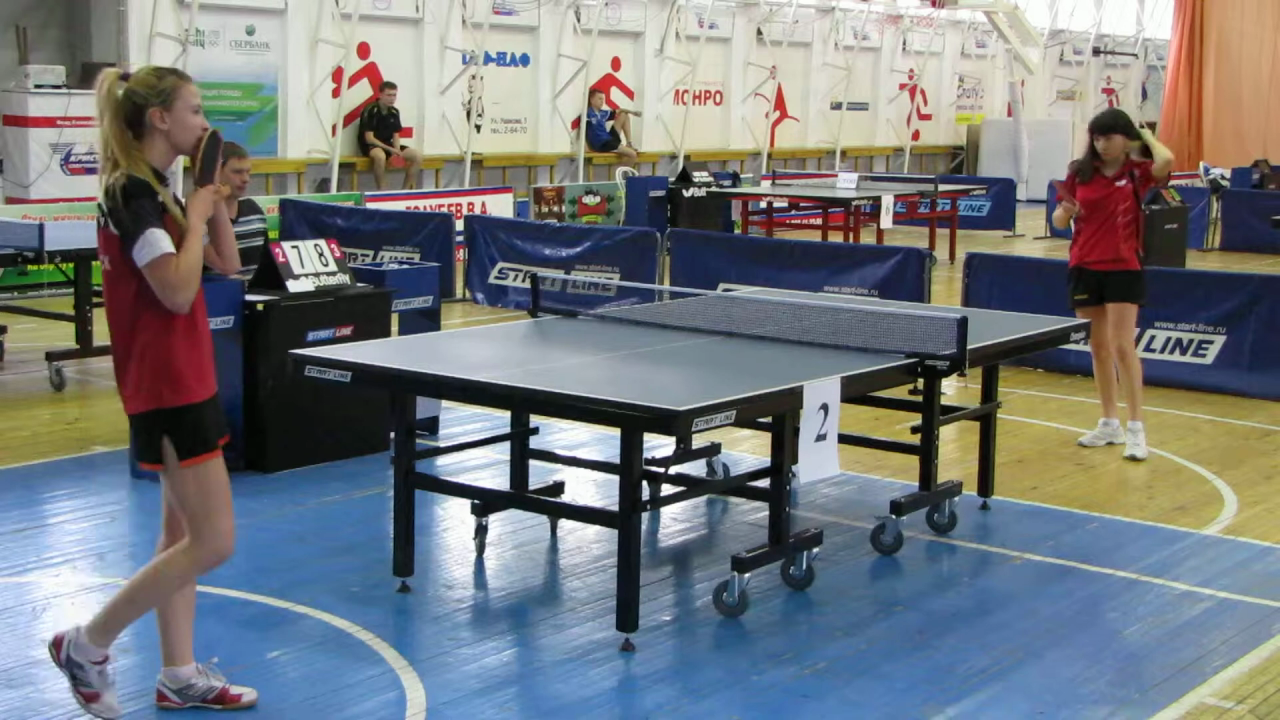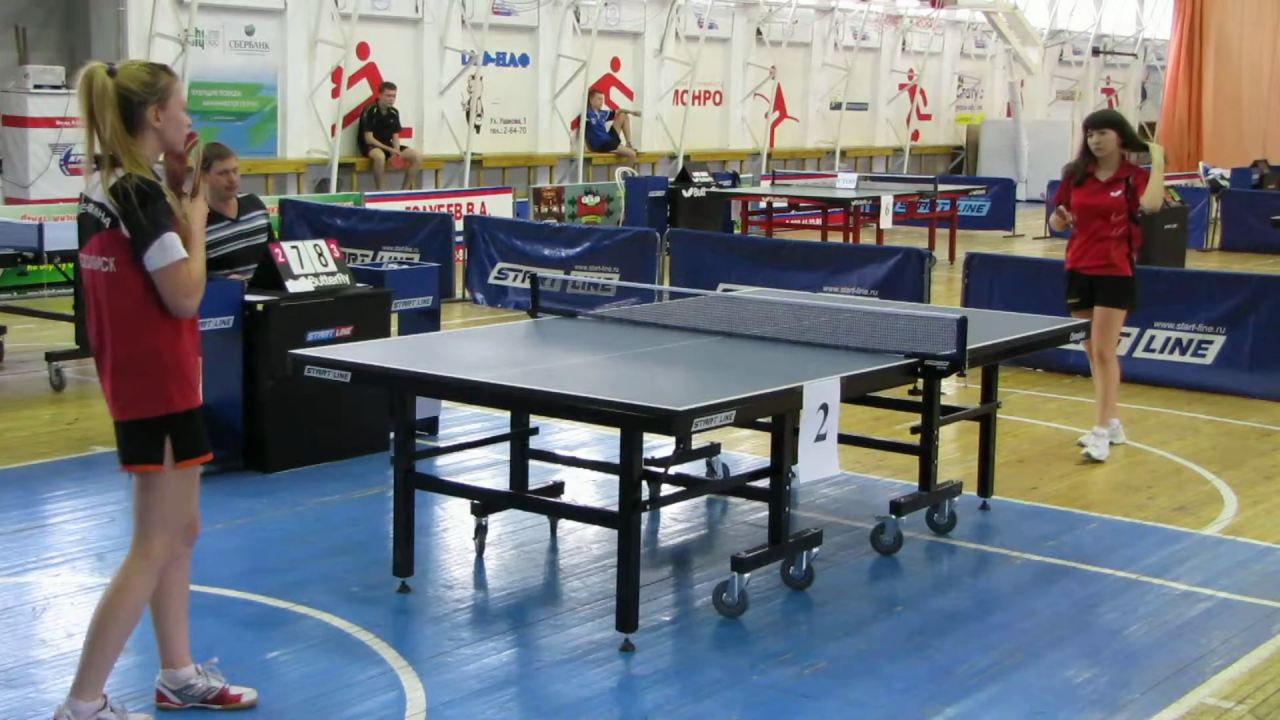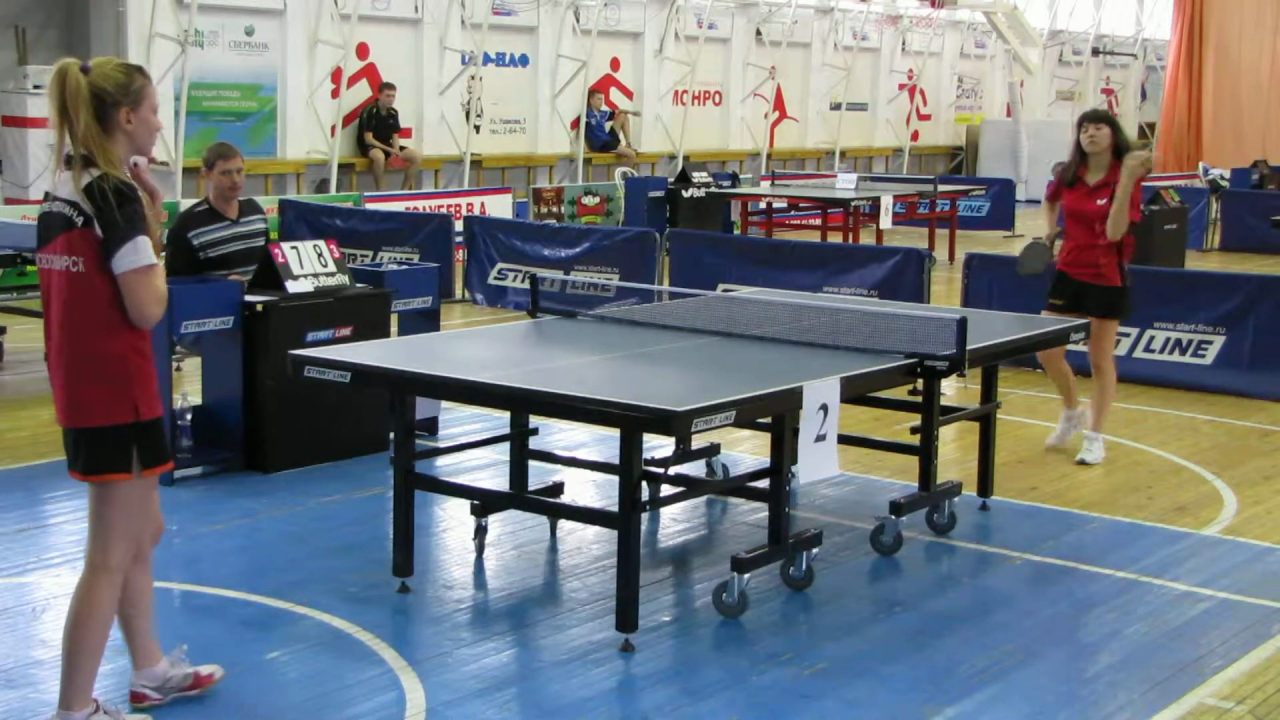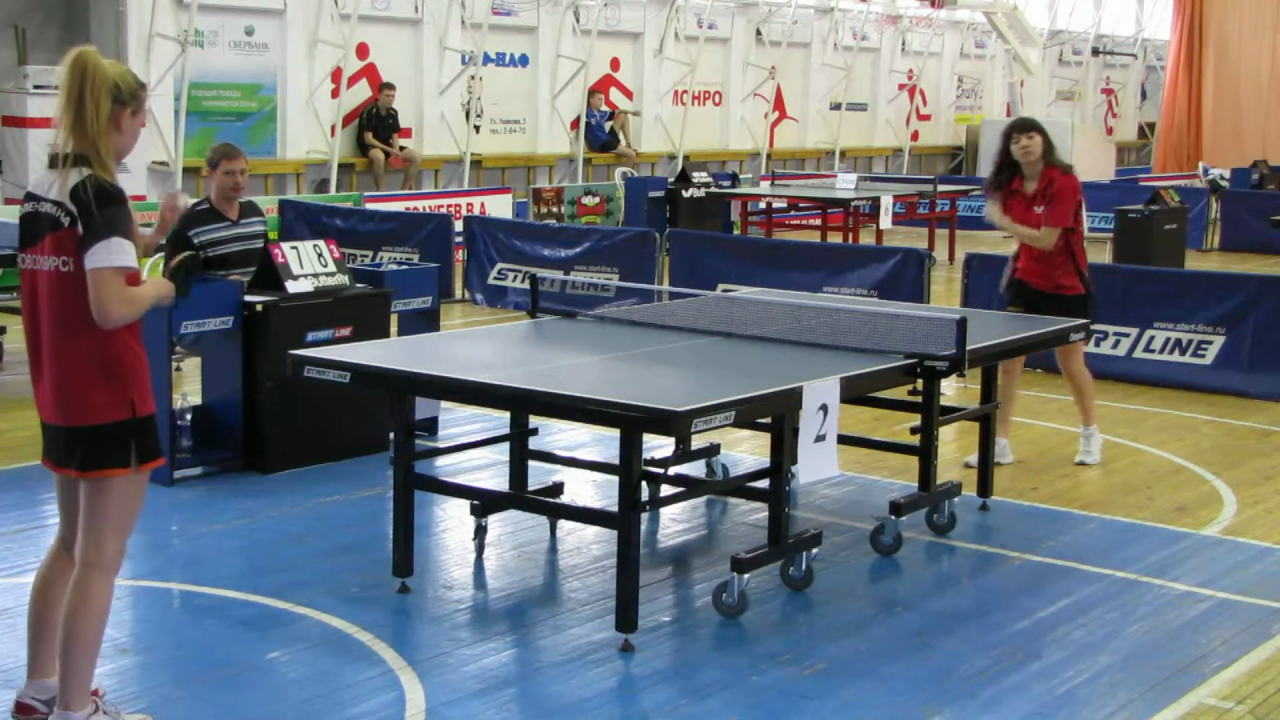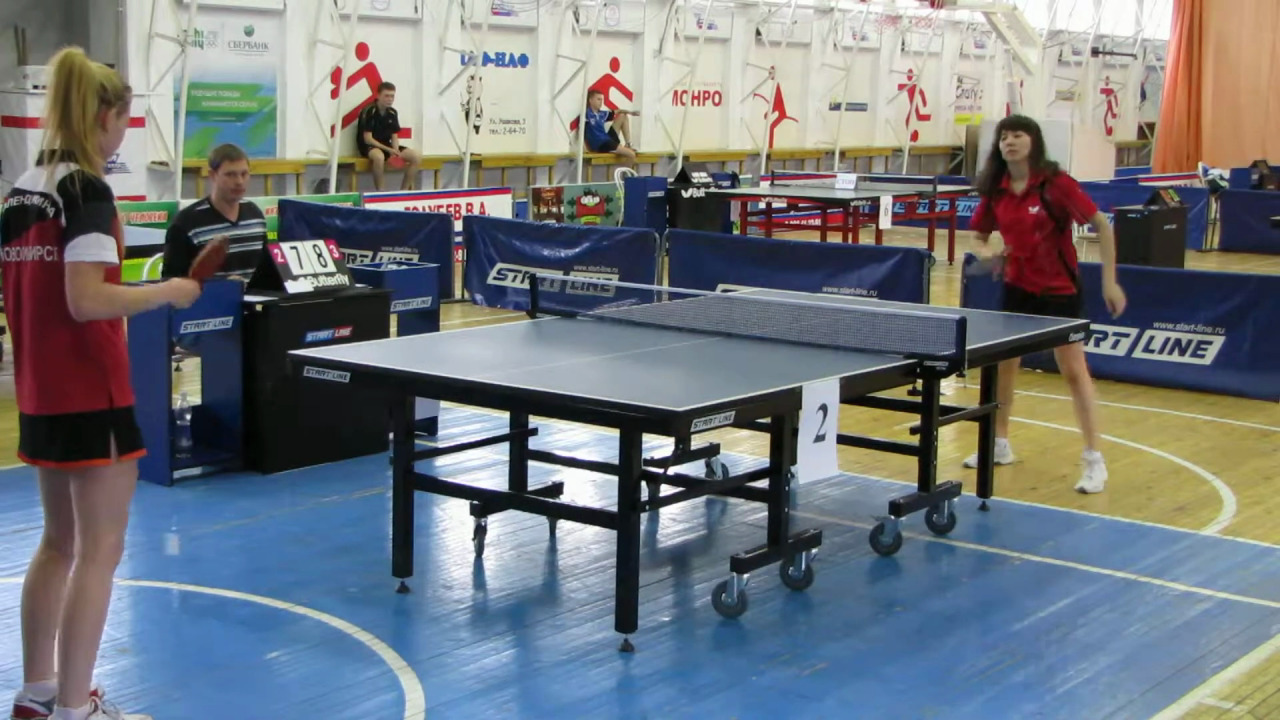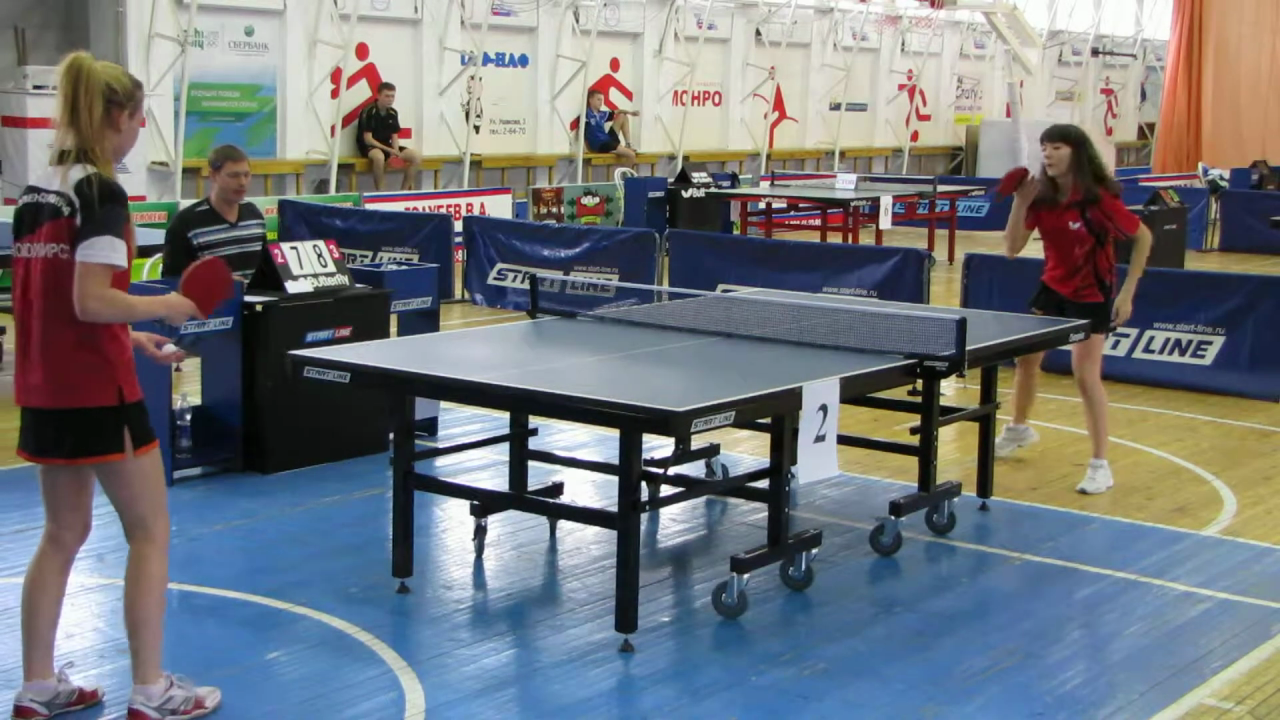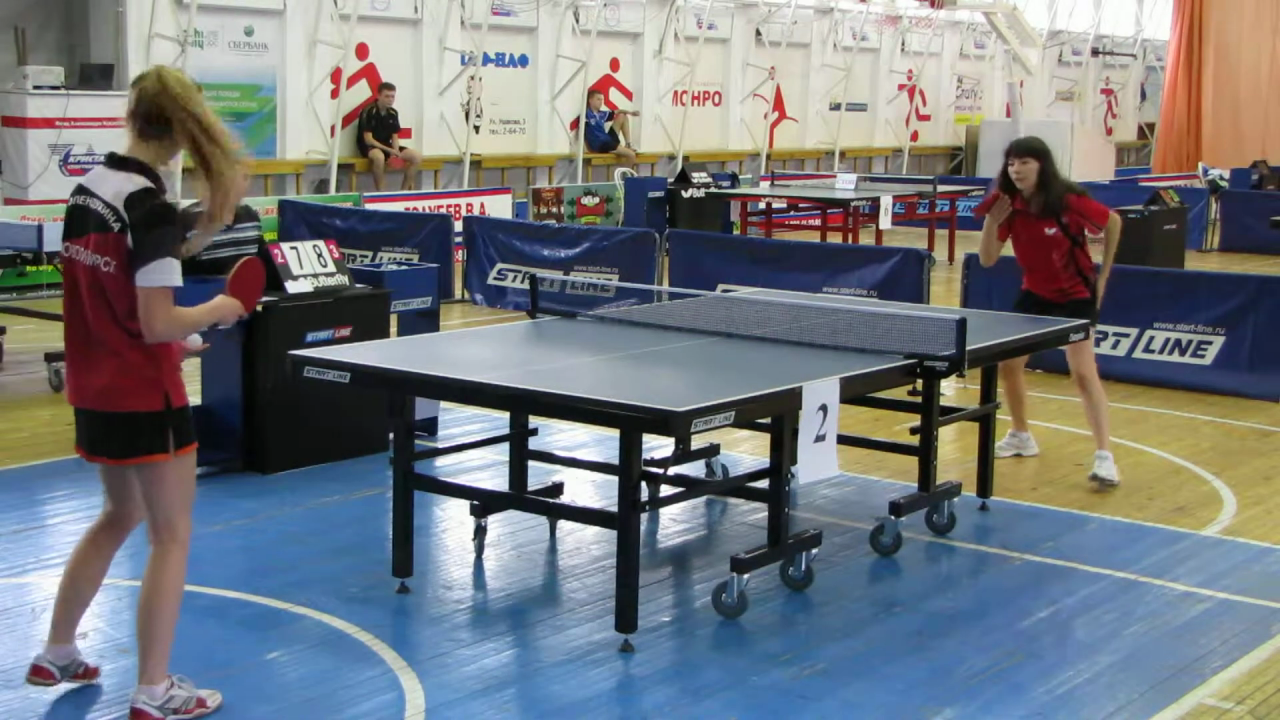
dt=0.5s
person 1, frame 1
left shoulder: (155, 188)
right shoulder: (132, 191)
left elbow: (228, 264)
right elbow: (178, 293)
left wrist: (214, 202)
right wrist: (196, 215)
left hip: (186, 382)
right hip: (165, 388)
left knee: (183, 535)
right knee: (212, 543)
right ankle: (85, 645)
person 1, frame 2
left shoulder: (106, 185)
right shoulder: (140, 193)
left elbow: (153, 268)
right elbow: (185, 297)
left wrist: (178, 191)
right wrist: (195, 223)
left hip: (137, 384)
right hip: (159, 389)
left knee: (178, 535)
right knee: (153, 550)
person 1, frame 3
left shoulder: (63, 190)
right shoulder: (112, 194)
right elbow: (146, 309)
left wrist: (148, 213)
right wrist: (160, 269)
left hip: (81, 394)
right hip: (118, 398)
left knee: (143, 532)
right knee: (110, 557)
person 1, frame 4
left shoulder: (40, 190)
right shoulder: (99, 193)
right elbow: (110, 308)
left wrist: (148, 238)
right wrist: (160, 288)
left hip: (59, 397)
right hip: (108, 398)
left knee: (70, 543)
right knee: (100, 557)
person 1, frame 5
right shoulder: (86, 190)
right elbow: (86, 300)
right wrist: (167, 291)
right hip: (88, 394)
left knee: (61, 541)
right knee: (100, 551)
person 1, frame 6
left shoulder: (35, 189)
right shoulder: (100, 192)
left elbow: (52, 298)
right elbow: (91, 302)
left wrist: (127, 334)
right wrist: (164, 307)
left hip: (44, 391)
right hip: (97, 392)
left knee: (62, 534)
right knee: (150, 536)
person 1, frame 7
left shoulder: (86, 189)
right shoulder: (150, 208)
left elbow: (98, 293)
right elbow: (156, 324)
right wrist: (215, 310)
left hip: (92, 389)
right hip: (144, 396)
left knee: (120, 516)
right knee: (171, 536)
left ankle: (56, 651)
person 2, frame 1
left shoulder: (1137, 171)
right shoulder: (1080, 172)
left elbow: (1166, 162)
right elbow: (1058, 222)
left wrist: (1147, 137)
right wrist: (1065, 212)
left hip: (1123, 269)
right hip: (1084, 269)
left knee: (1122, 347)
right knee: (1098, 348)
left ankle: (1135, 429)
right ankle: (1109, 423)
person 2, frame 2
left shoulder: (1135, 177)
right shoulder: (1075, 175)
left elbow: (1152, 205)
right elbow: (1057, 223)
left wrist: (1157, 160)
right wrist: (1061, 218)
left hip: (1115, 273)
right hip: (1079, 271)
left knee: (1104, 351)
right knee: (1093, 352)
left ankle: (1101, 432)
right ankle: (1111, 424)
person 2, frame 3
left shoulder: (1129, 180)
right shoulder: (1068, 175)
left elbow: (1115, 233)
right elbow: (1050, 201)
left wrist: (1127, 180)
right wrist: (1052, 233)
left hip: (1107, 279)
right hip: (1069, 272)
left knee: (1100, 360)
right knee: (1046, 351)
left ankle: (1095, 438)
right ankle: (1074, 413)
person 2, frame 4
left shoulder: (1065, 183)
right shoulder: (1009, 186)
left elbow: (1046, 240)
left wrist: (1001, 222)
right wrist: (1020, 245)
left hip: (1066, 287)
right hip: (1026, 283)
left knee: (1071, 366)
right knee: (1008, 363)
left ankle: (1090, 433)
right ankle: (999, 444)
person 2, frame 5
left shoulder: (1056, 183)
right shoulder: (993, 190)
left elbow: (1102, 224)
right elbow: (979, 240)
left wrist: (1110, 280)
right wrist: (988, 252)
left hip: (1060, 288)
right hip: (1018, 288)
left knee: (1074, 371)
right knee: (1003, 365)
left ankle: (1094, 460)
right ankle: (999, 444)
person 2, frame 6
left shoulder: (1099, 199)
right shoulder: (1042, 195)
left elbow: (1143, 238)
right elbow: (1013, 248)
left wrist: (1127, 292)
right wrist: (1020, 203)
left hip: (1091, 296)
right hip: (1052, 288)
left knee: (1085, 376)
right knee: (1025, 358)
left ankle: (1100, 466)
right ankle: (1019, 429)
person 2, frame 7
left shoulder: (1068, 201)
right shoulder: (1008, 206)
left elbow: (1114, 223)
right elbow: (987, 260)
left wrist: (1103, 276)
right wrist: (992, 221)
left hip: (1076, 295)
right hip: (1035, 294)
left knee: (1083, 372)
right knee: (1008, 365)
left ankle: (1104, 456)
right ankle: (1021, 436)
